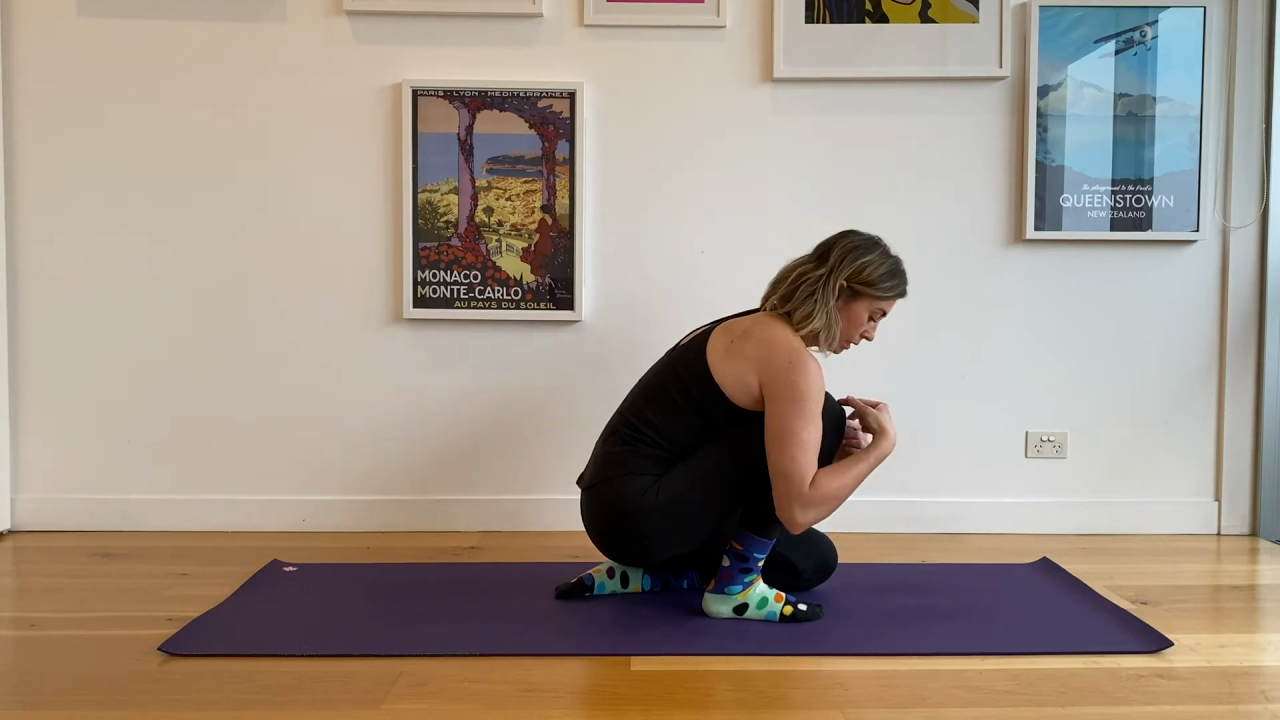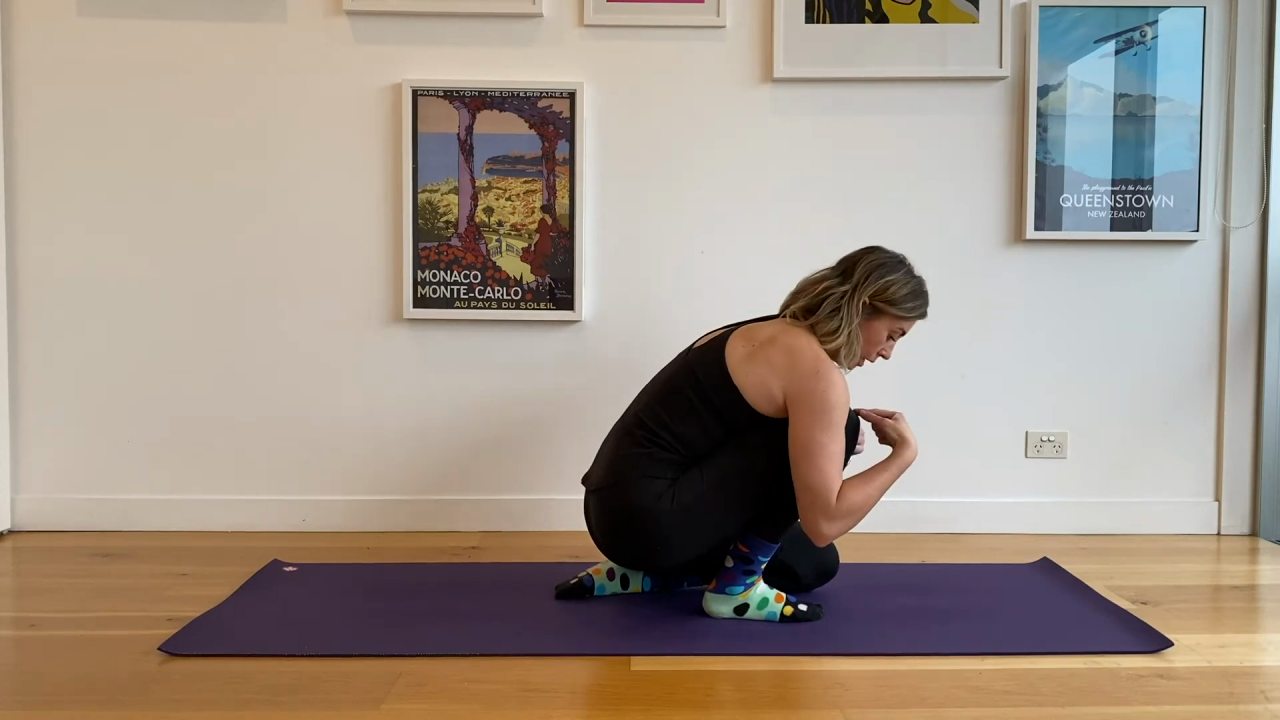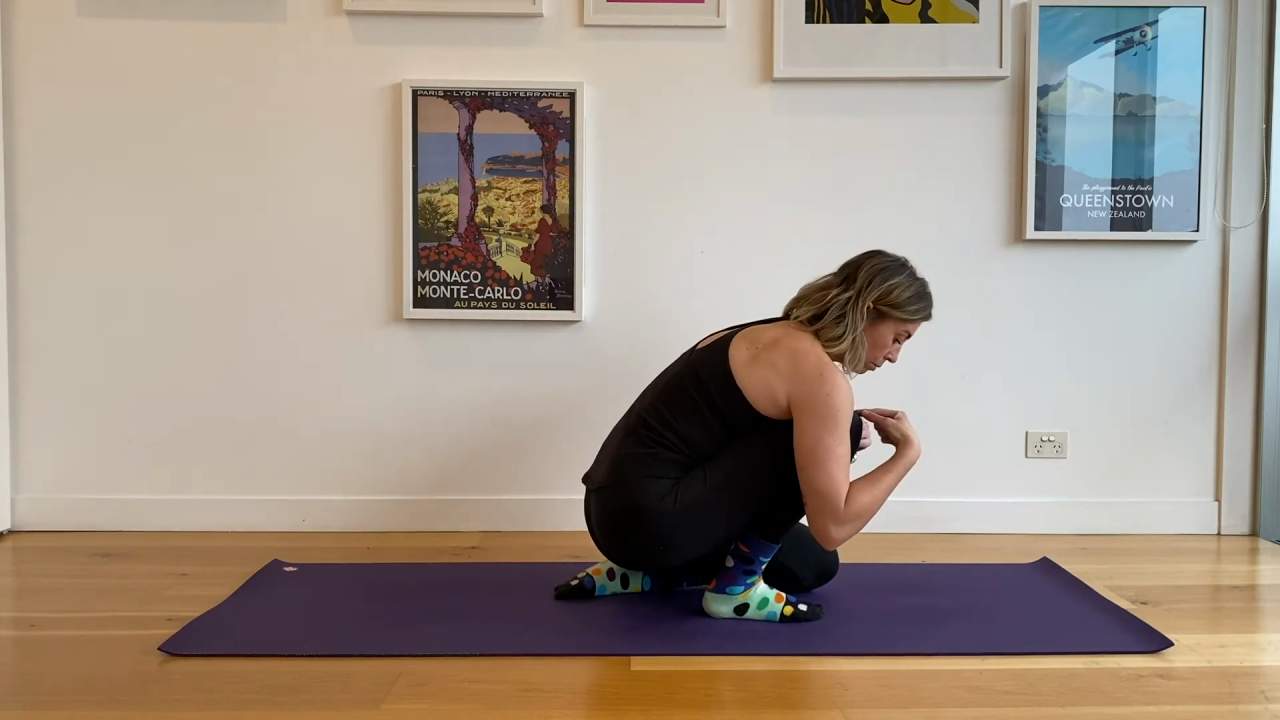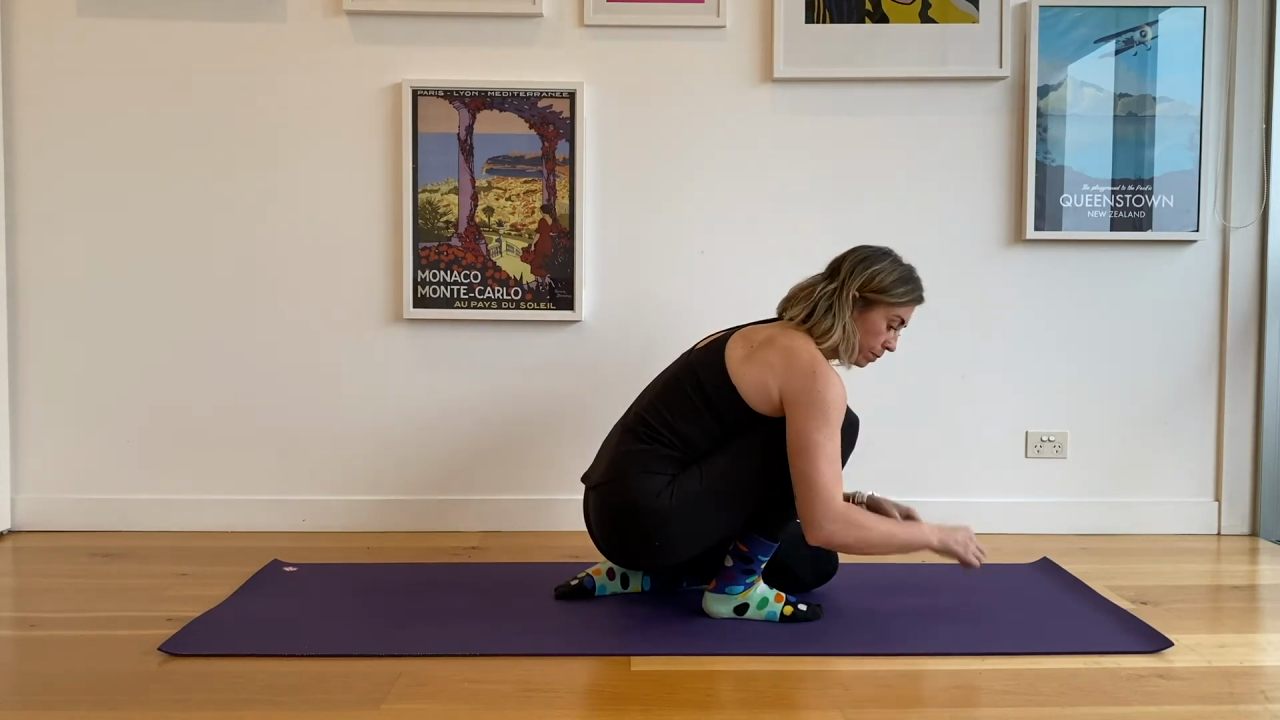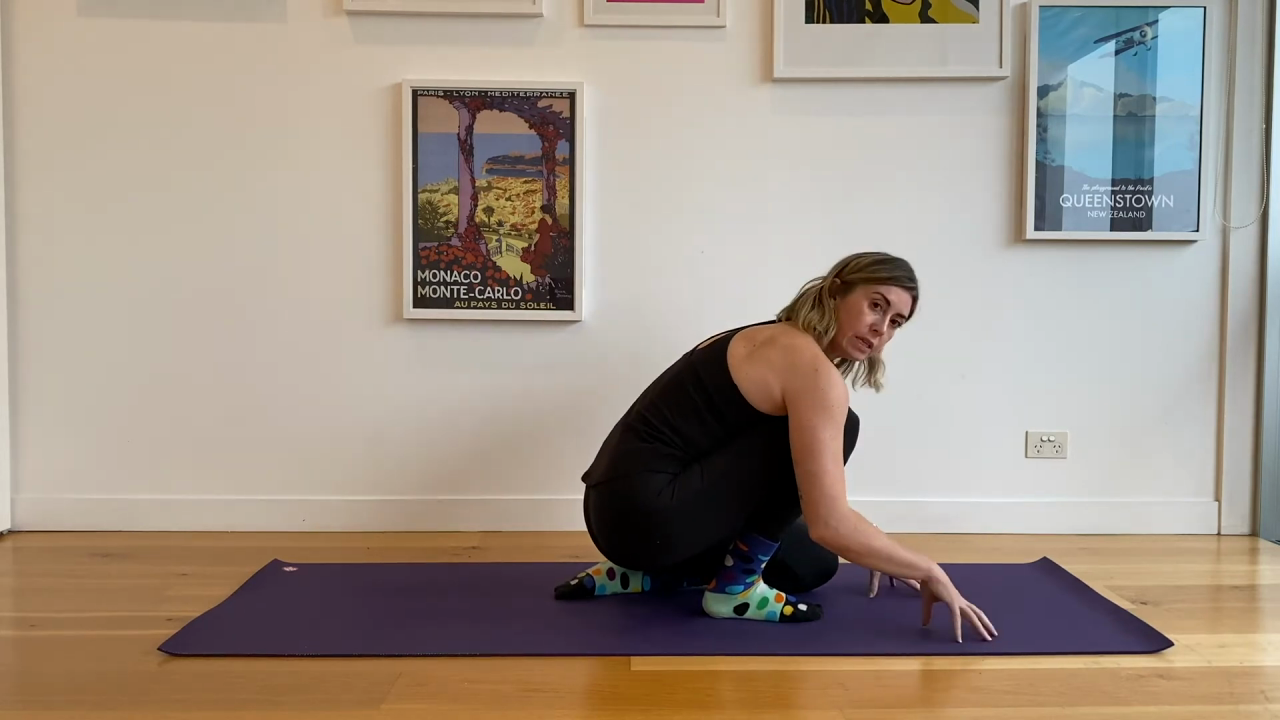
dt=0.5s
person 1, frame 1
left shoulder: (759, 329)
right shoulder: (792, 359)
right elbow: (798, 508)
left wrist: (828, 449)
right wrist: (883, 442)
left hip: (626, 501)
right hip: (636, 512)
left knee: (813, 562)
right knee: (824, 418)
left ankle: (639, 576)
right ankle: (735, 586)
person 1, frame 2
left shoulder: (773, 336)
right shoulder: (815, 370)
right elbow: (823, 522)
left wrist: (830, 445)
right wrist: (904, 452)
right hip: (647, 517)
left knee: (815, 565)
right knee: (840, 429)
left ankle: (640, 575)
right ankle: (736, 587)
person 1, frame 3
left shoulder: (775, 338)
right shoulder: (819, 375)
right elbow: (832, 525)
left wrist: (835, 444)
right wrist: (908, 451)
right hip: (647, 517)
left knee: (813, 566)
right knee: (843, 431)
left ankle: (639, 575)
right ankle: (735, 586)
person 1, frame 4
left shoulder: (776, 341)
right shoulder: (811, 372)
left elbow: (791, 481)
right elbow: (824, 525)
left wrist: (864, 502)
right wrist: (936, 536)
left hip: (628, 505)
right hip: (646, 515)
left knee: (812, 565)
left ankle: (638, 575)
right ankle: (735, 585)
person 1, frame 5
left shoulder: (777, 343)
right shoulder: (812, 369)
left elbow: (809, 500)
right elbow: (828, 522)
left wrist: (878, 550)
right wrist: (929, 572)
left hip: (627, 503)
right hip: (646, 512)
left knee: (812, 565)
right knee: (836, 430)
left ankle: (638, 576)
right ankle: (736, 587)
